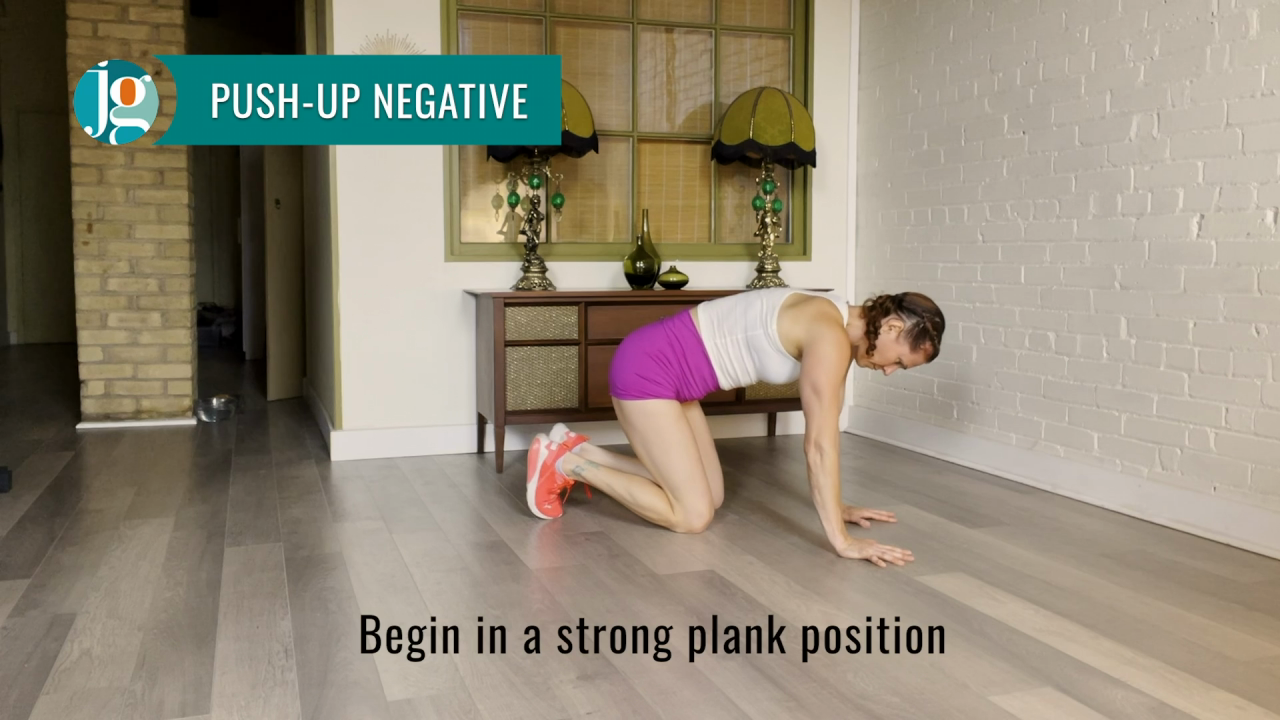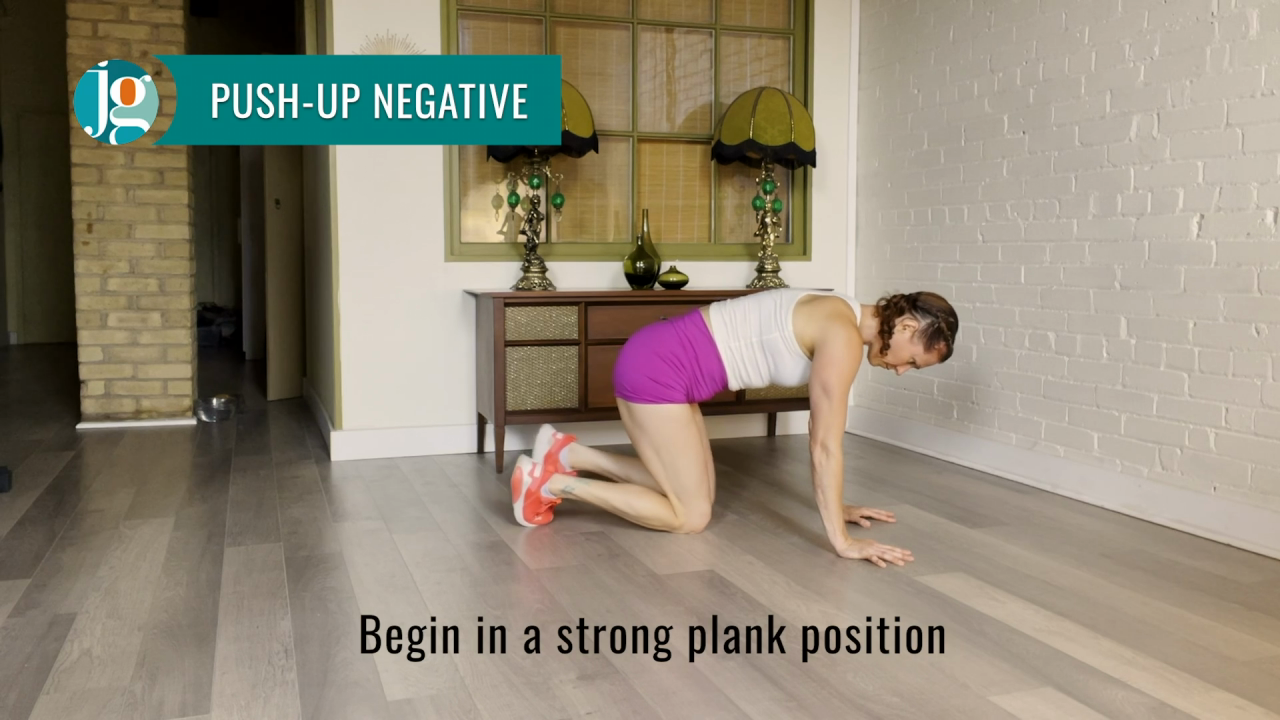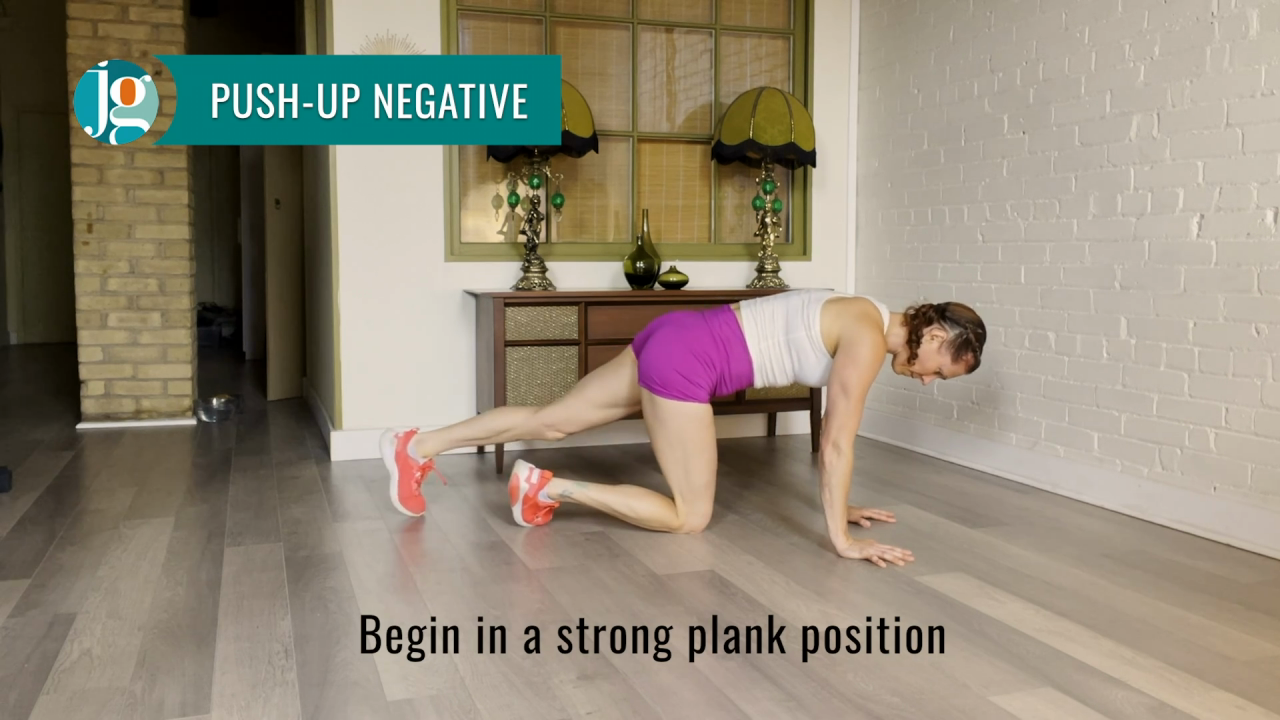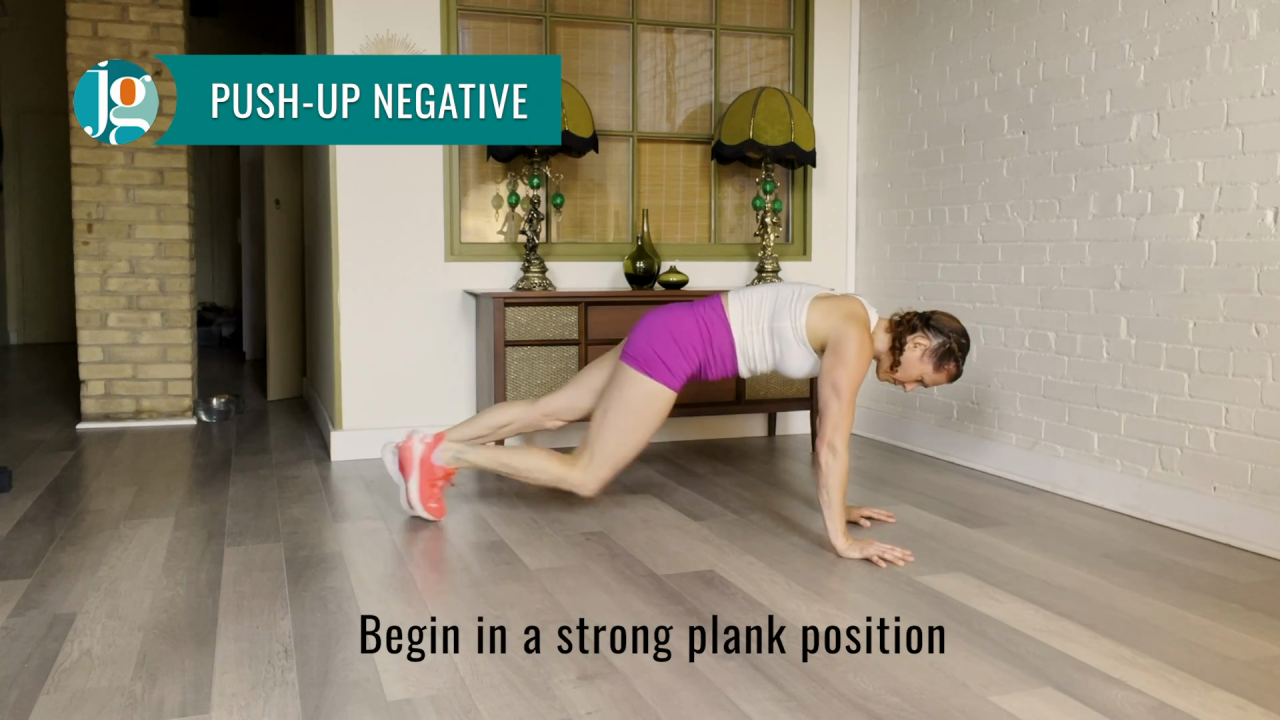
dt=0.7s
person 1, frame 1
left shoulder: (843, 328)
right shoulder: (830, 335)
left elbow: (827, 429)
right elbow: (820, 444)
left wrist: (837, 506)
right wrist: (842, 540)
left hip: (663, 367)
right hip: (644, 369)
left knee: (709, 497)
right knee: (693, 516)
left ankle: (578, 450)
right ankle: (565, 464)
person 1, frame 2
left shoulder: (843, 323)
right shoulder: (843, 335)
left elbow: (823, 432)
right elbow: (826, 445)
left wrist: (838, 507)
right wrist: (842, 541)
left hip: (657, 360)
right hip: (655, 369)
left knee: (691, 493)
right knee: (691, 516)
left ankle: (567, 453)
right ankle: (550, 484)
person 1, frame 3
left shoulder: (859, 324)
right shoulder: (870, 337)
left elbow: (833, 433)
right elbow: (837, 443)
left wrist: (840, 506)
right wrist: (841, 538)
left hip: (673, 340)
right hip: (685, 361)
left knee: (550, 421)
right knee: (690, 517)
left ankle: (415, 447)
right ankle: (548, 488)
person 1, frame 4
left shoulder: (857, 328)
right shoulder: (855, 336)
left elbow: (828, 432)
right elbow: (833, 443)
left wrist: (840, 506)
right wrist: (841, 538)
left hip: (669, 333)
right hip: (673, 343)
left knee: (549, 411)
right knee: (585, 475)
left ankle: (420, 450)
right ankle: (439, 455)
